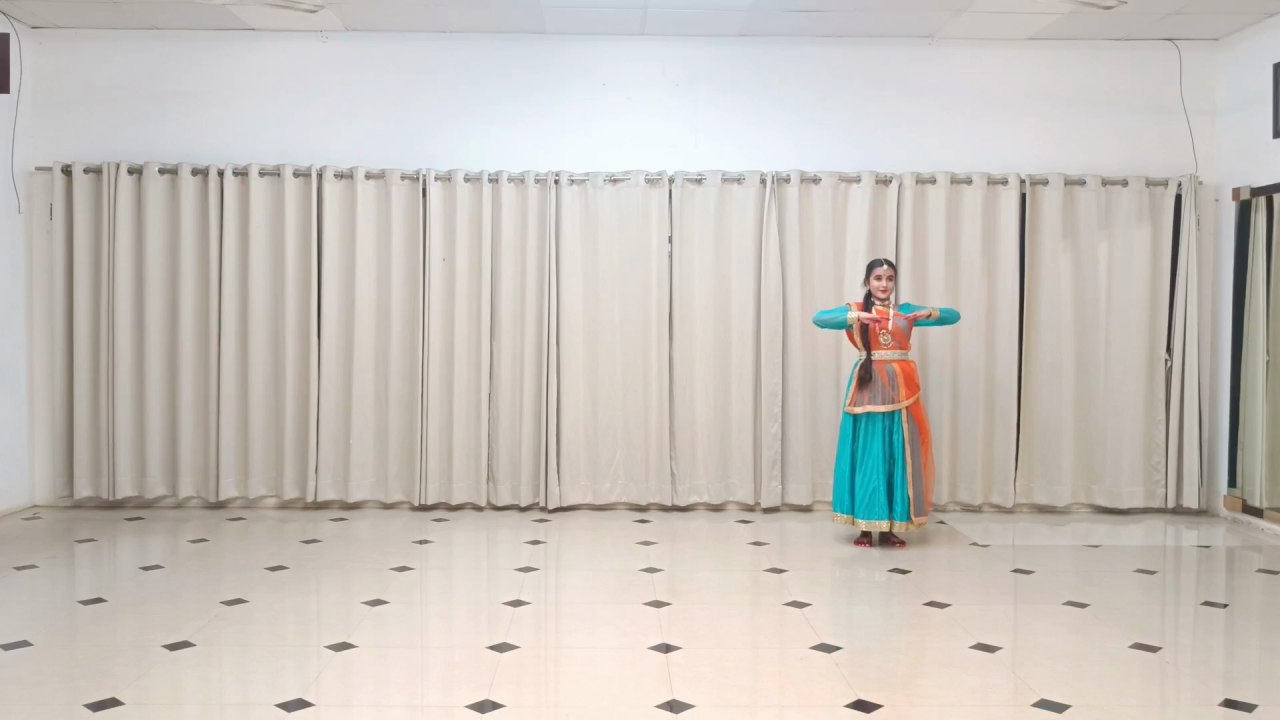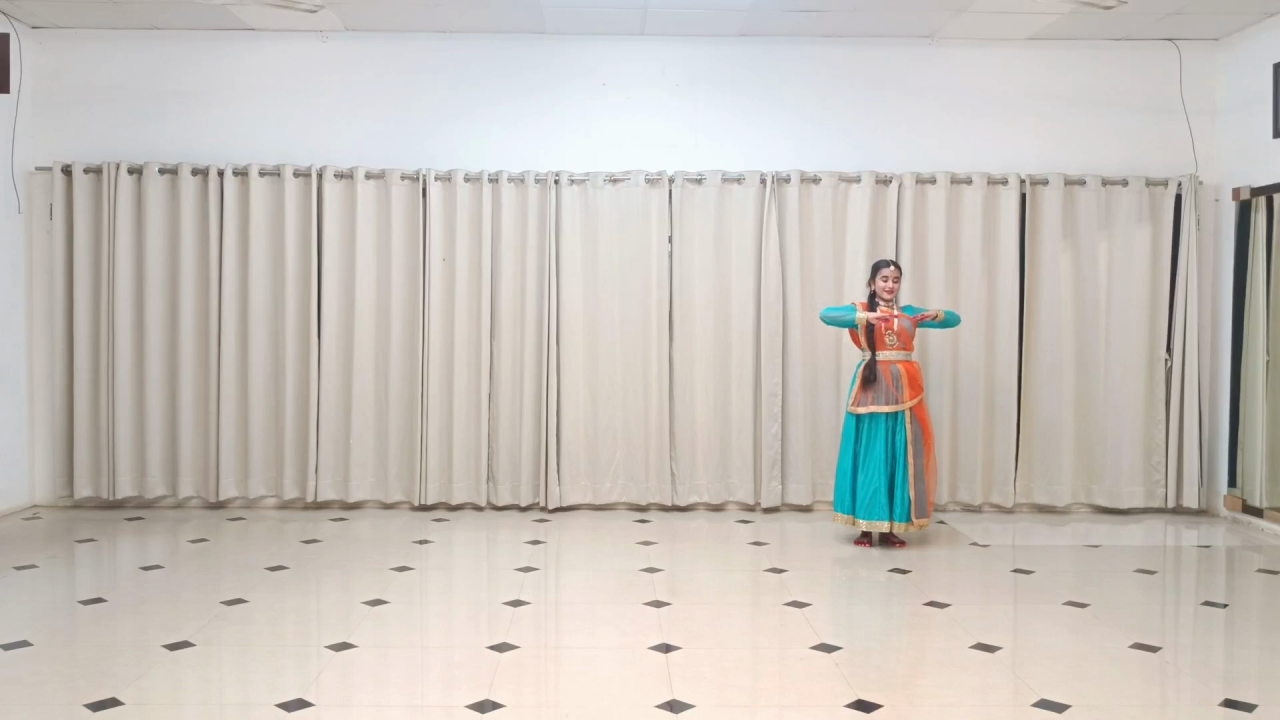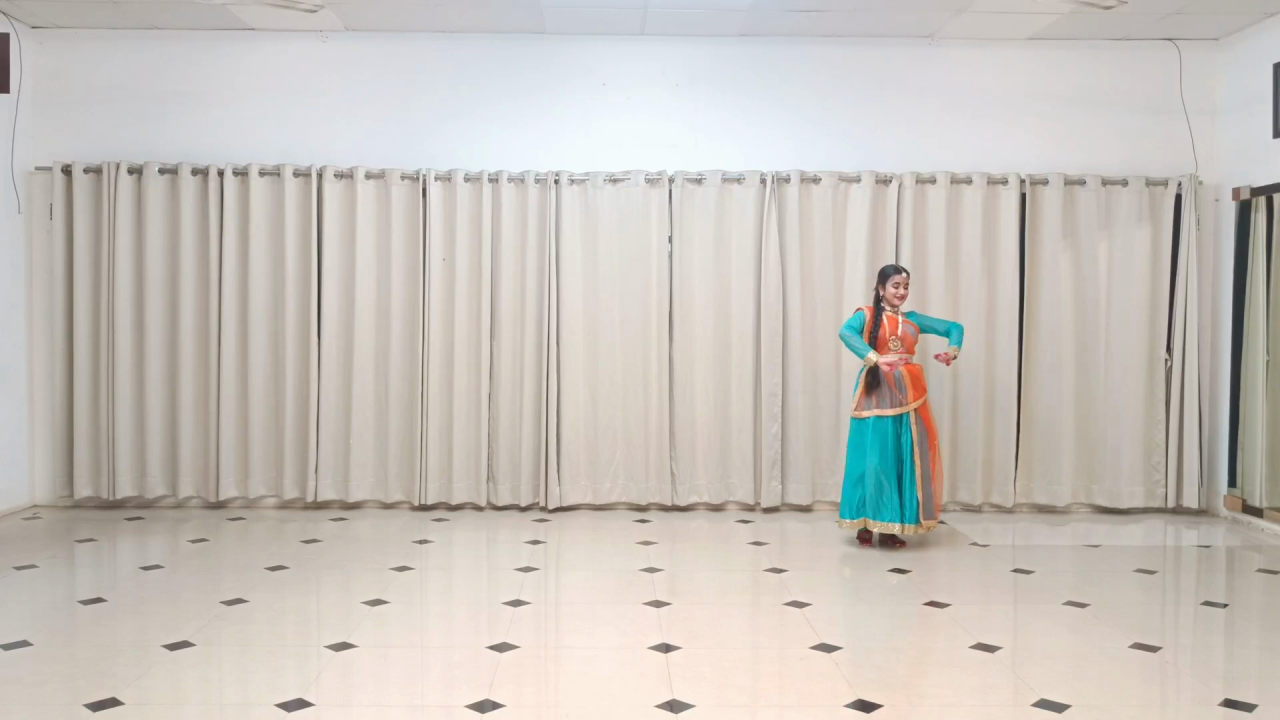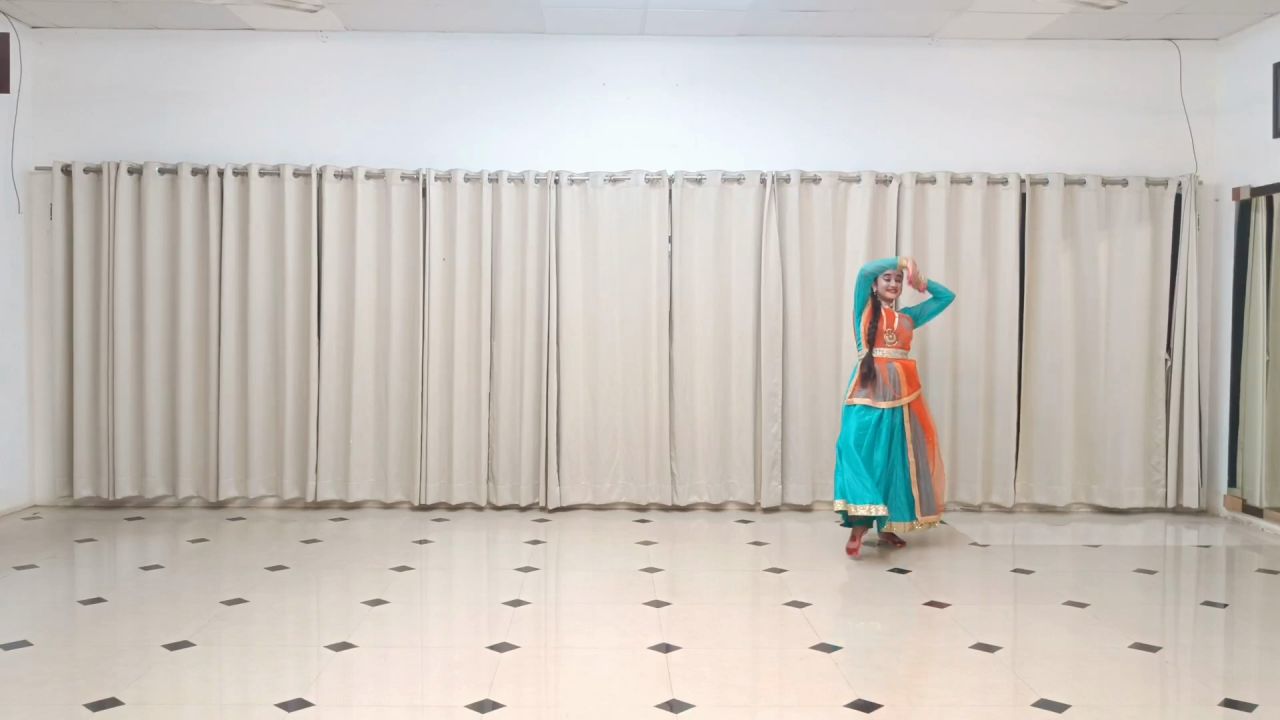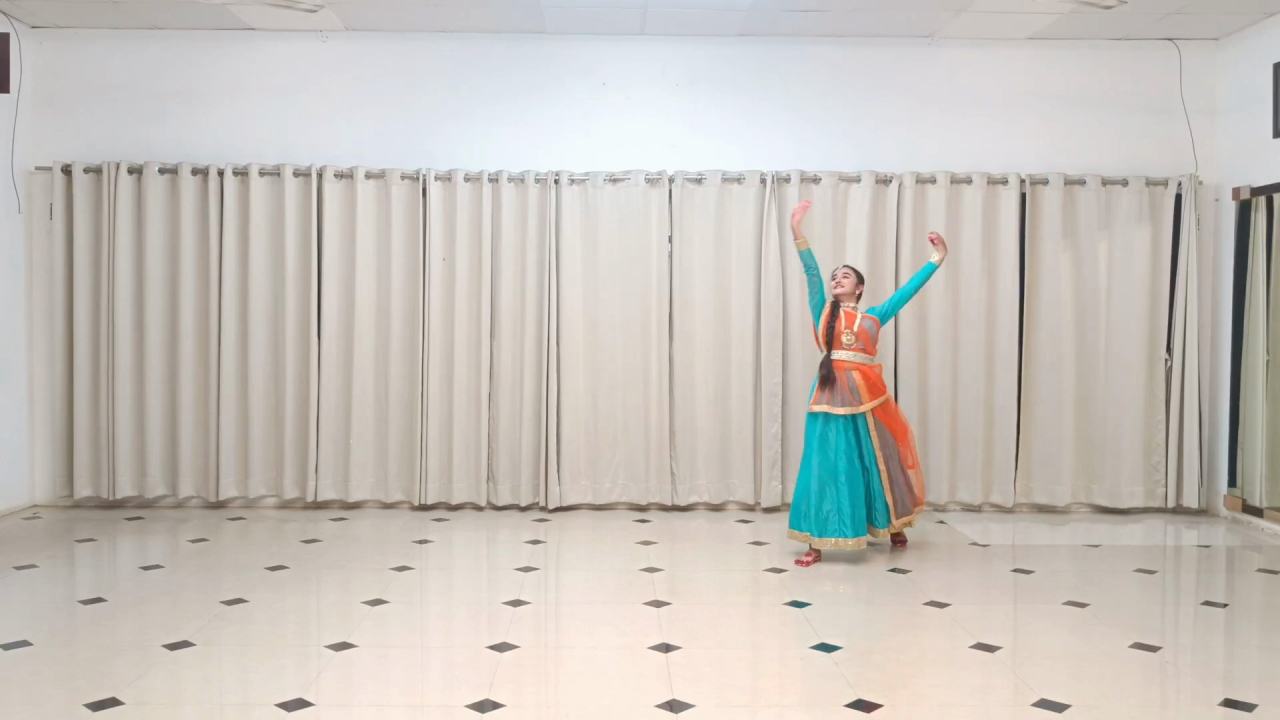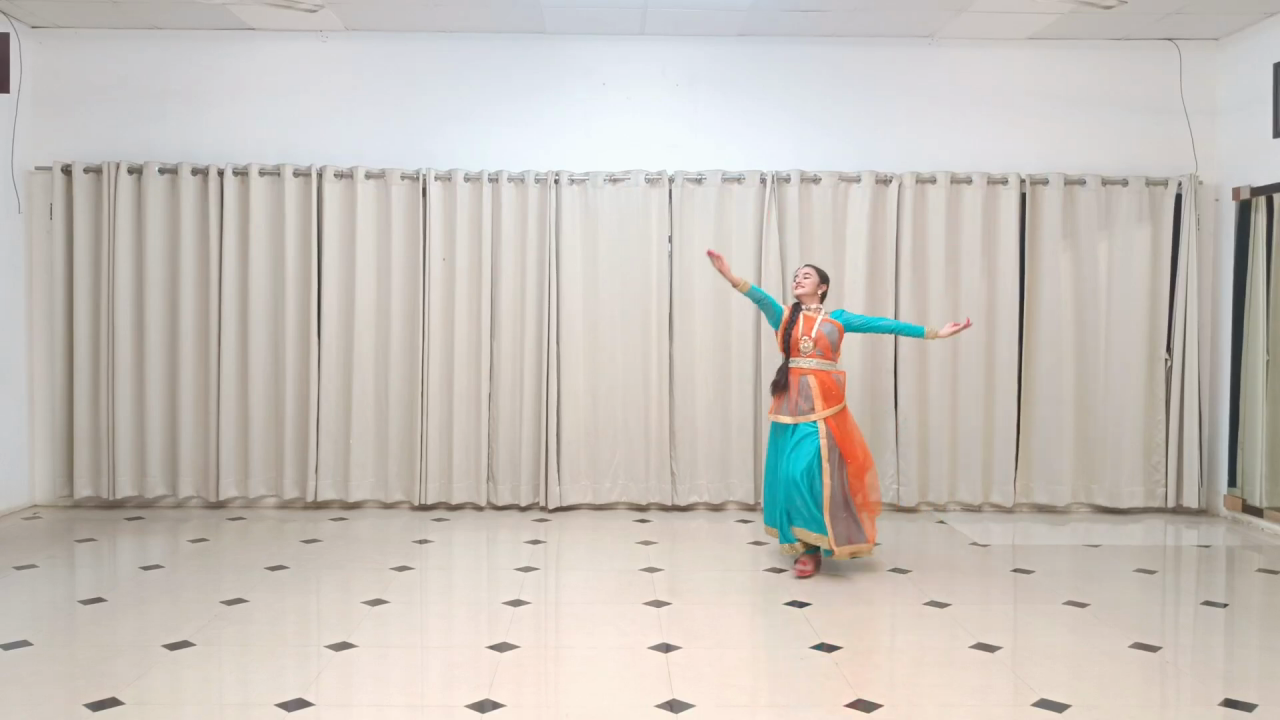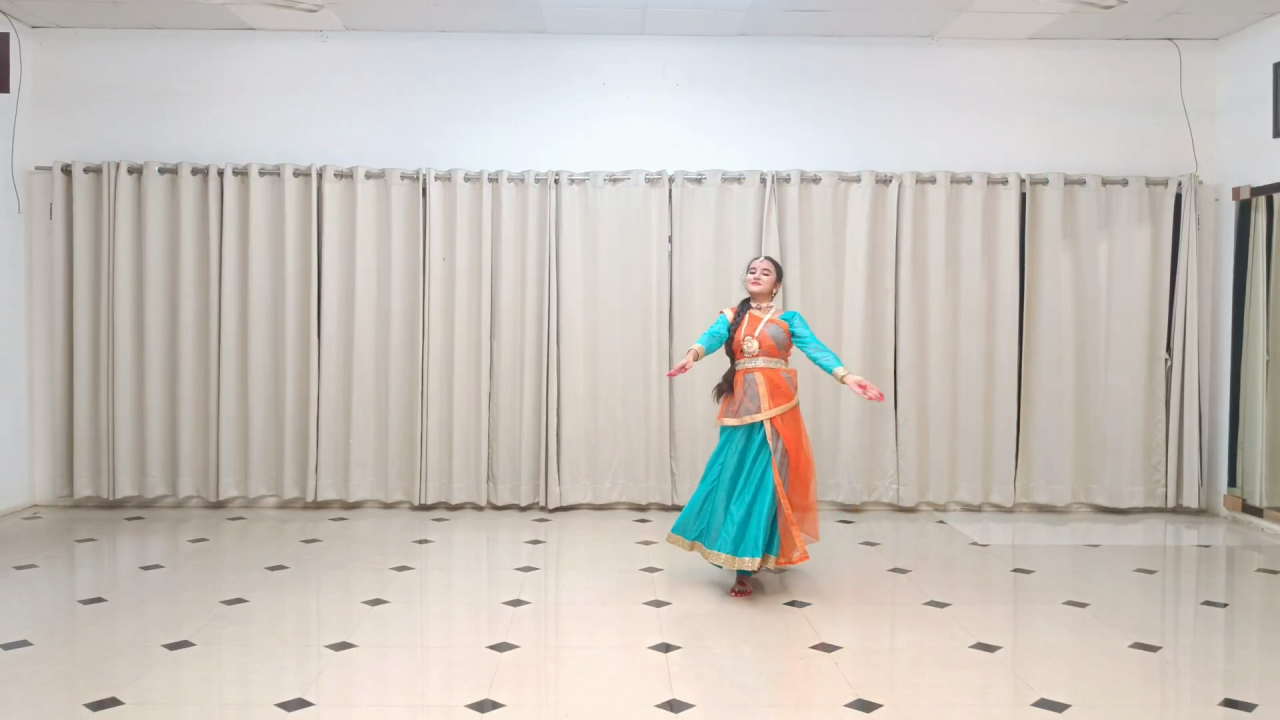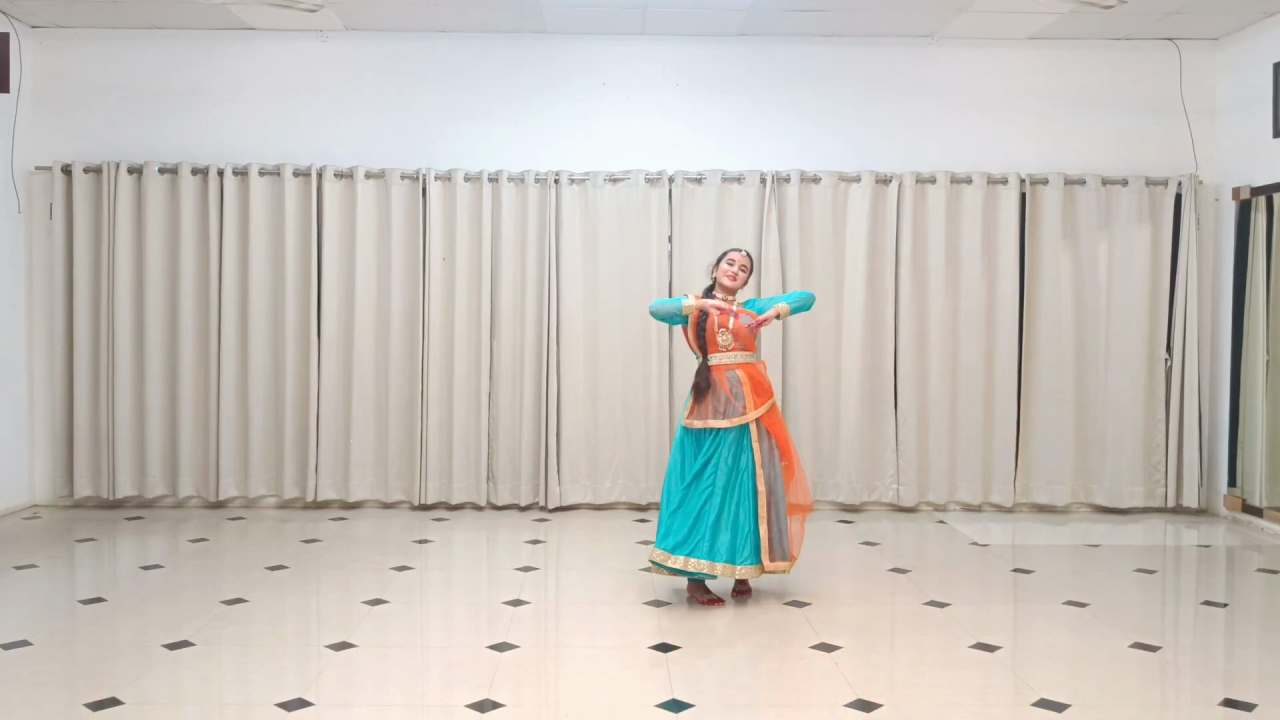
dt=0.4s
person 1, frame 1
left shoulder: (906, 311)
right shoulder: (856, 310)
left elbow: (954, 315)
right elbow: (819, 318)
left wrist: (929, 313)
right wrist: (857, 316)
left hip: (901, 387)
right hip: (868, 387)
left knee: (899, 454)
right knee: (867, 453)
left ankle: (890, 526)
right ankle: (865, 525)
person 1, frame 2
left shoulder: (909, 313)
right shoulder: (860, 310)
left elbow: (955, 319)
right elbow: (826, 315)
left wrist: (935, 315)
right wrist: (867, 316)
left hip: (904, 388)
right hip: (872, 388)
left knee: (901, 455)
right knee: (870, 453)
left ankle: (891, 526)
right ankle: (866, 526)
person 1, frame 3
left shoulder: (913, 319)
right shoulder: (866, 315)
left elbow: (955, 328)
right elbow: (846, 333)
left wrist: (952, 350)
right wrist: (876, 359)
left hip: (908, 394)
right hip: (875, 393)
left knee: (905, 458)
right knee: (873, 458)
left ankle: (892, 527)
right ankle: (868, 523)
person 1, frame 4
left shoulder: (909, 316)
right shoulder: (864, 308)
left elbow: (948, 297)
right elbow: (865, 271)
left wrist: (922, 282)
right wrist: (902, 261)
left hip: (902, 391)
right hip: (868, 388)
left knee: (898, 456)
right knee: (853, 446)
left ankle: (889, 526)
right ankle: (859, 524)
person 1, frame 5
left shoulder: (874, 316)
right shoulder: (824, 310)
left elbow: (910, 289)
right elbow: (812, 271)
left wrist: (937, 259)
right wrist: (798, 232)
left hip: (866, 396)
right hip: (832, 395)
left knee: (878, 461)
right knee: (824, 464)
left ankle: (893, 525)
right ankle: (816, 542)
person 1, frame 6
left shoulder: (838, 318)
right shoulder: (783, 317)
left elbow: (883, 324)
right elbow: (760, 298)
left wrist: (933, 333)
right wrist: (732, 278)
left hip: (824, 406)
right hip: (790, 406)
left knee: (807, 473)
right knee: (788, 475)
left ankle: (811, 546)
right ankle: (803, 543)
person 1, frame 7
left shoulder: (789, 319)
right shoulder: (732, 317)
left elbow: (816, 349)
right elbow: (711, 338)
left wrist: (847, 378)
right wrist: (691, 357)
left hip: (776, 406)
right hip: (740, 406)
left knee: (763, 483)
right knee: (729, 479)
left ankle: (746, 569)
right ankle: (738, 553)
person 1, frame 8
left shoulder: (753, 308)
right shoulder: (694, 307)
left elbow: (807, 297)
right elbow: (657, 309)
left wrist: (776, 310)
right wrist: (703, 304)
left hip: (750, 402)
right hip: (710, 401)
left knee: (749, 483)
right knee: (704, 484)
left ankle: (742, 571)
right ankle: (696, 579)
